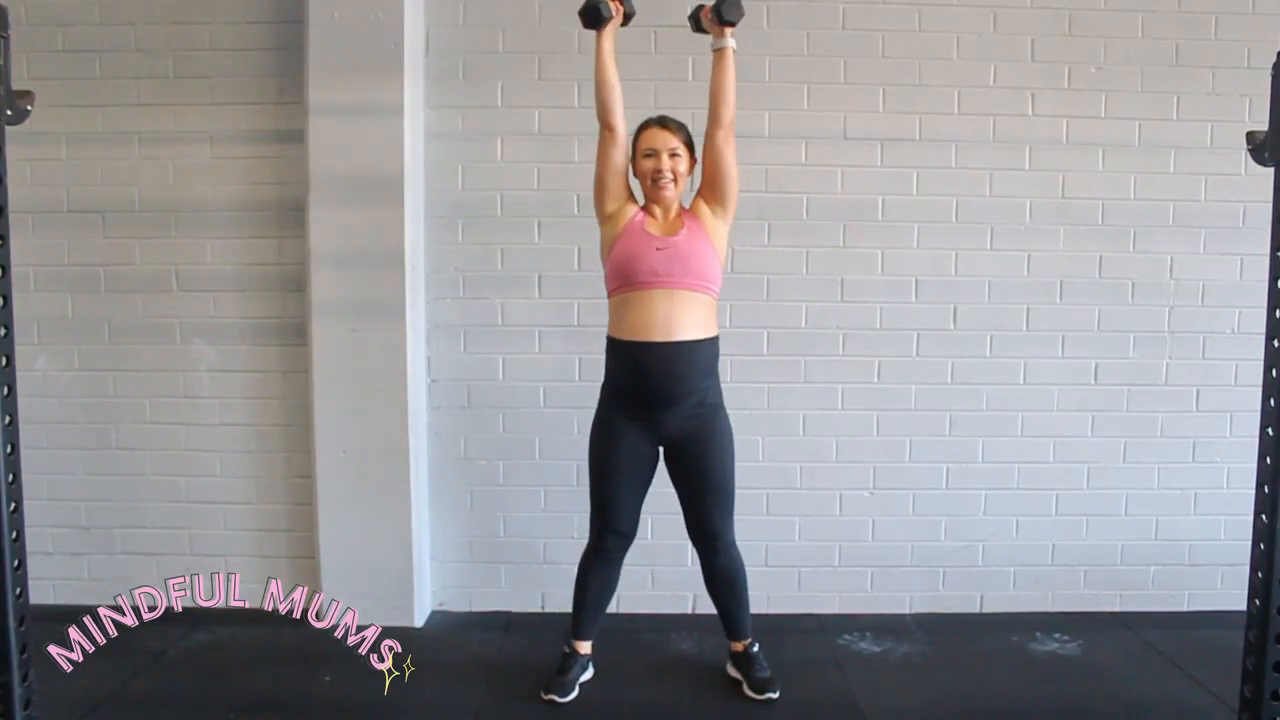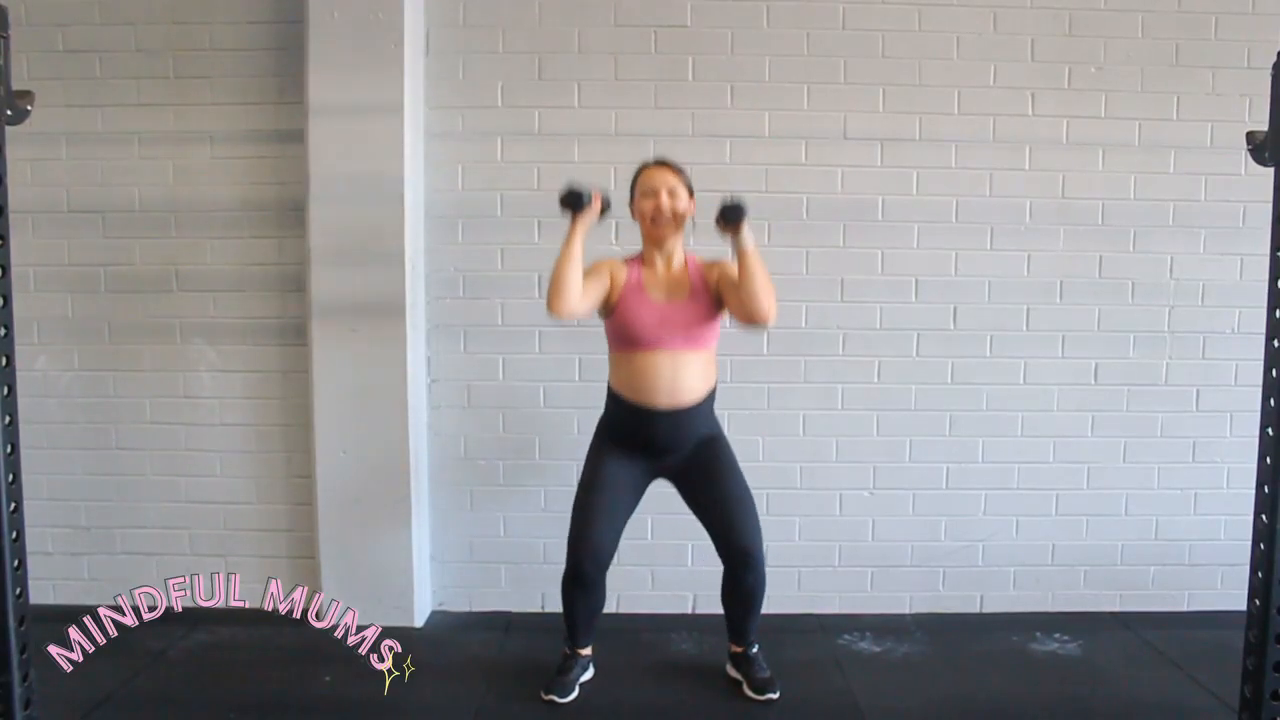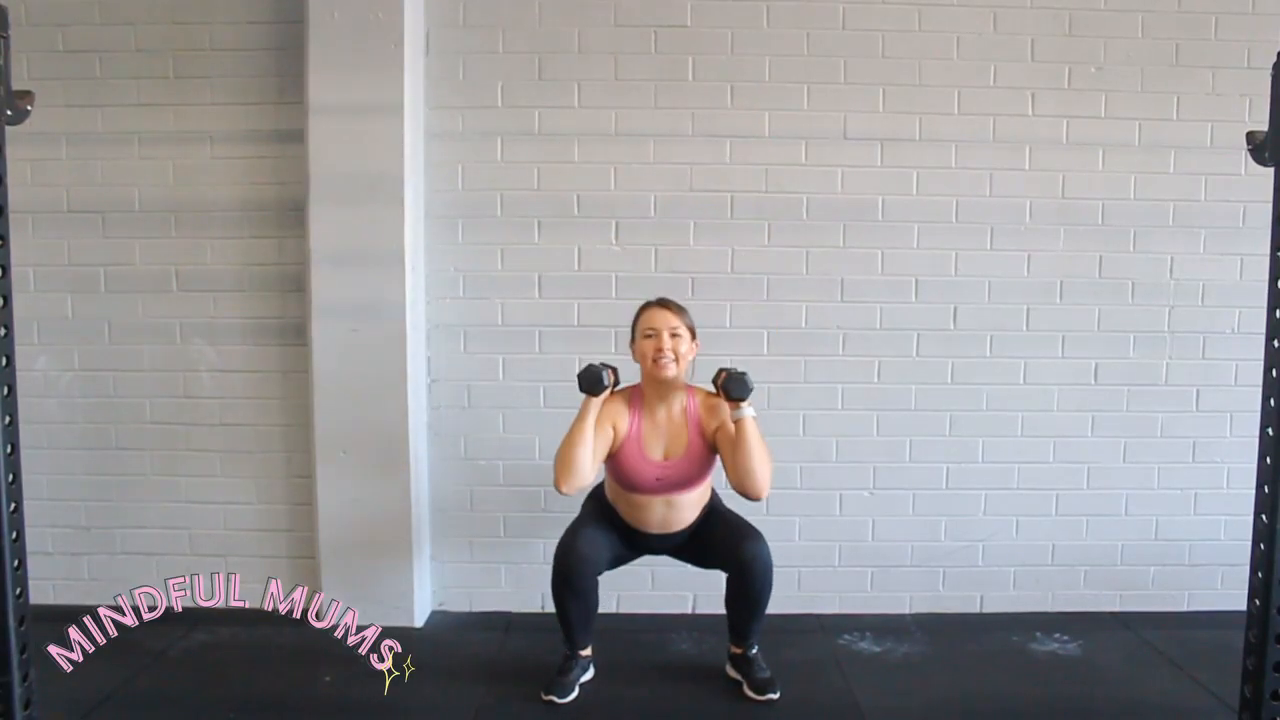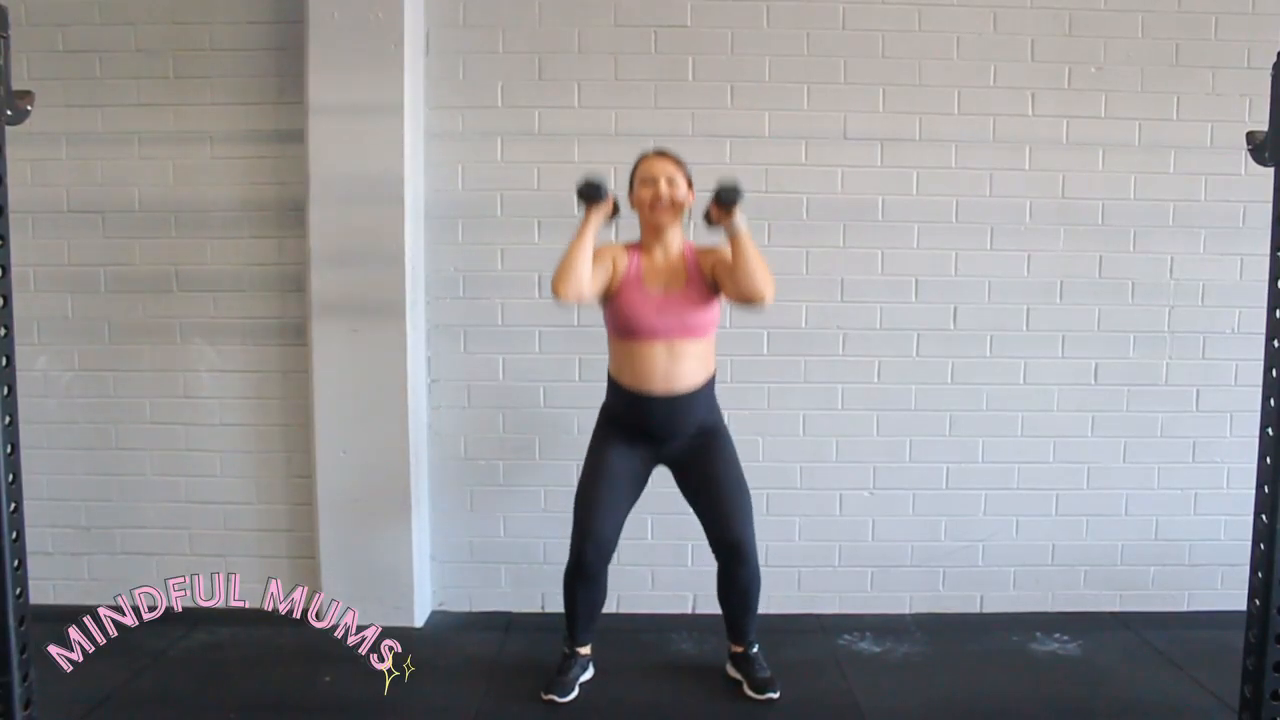
dt=0.4s
person 1, frame 1
left shoulder: (711, 219)
right shoulder: (619, 218)
left elbow: (726, 124)
right elbow: (609, 124)
left hip: (697, 401)
right hip: (626, 401)
left knee: (715, 537)
right knee: (609, 536)
left ankle: (743, 651)
right ankle: (579, 654)
person 1, frame 2
left shoulder: (715, 274)
right shoulder: (611, 273)
left elbow: (763, 314)
right elbow: (561, 306)
left wrist: (742, 238)
right wrist: (578, 229)
left hip: (697, 438)
right hip: (623, 438)
left knee: (746, 548)
right knee: (586, 554)
left ankle: (743, 652)
right ankle: (579, 656)
person 1, frame 3
left shoulder: (713, 410)
right shoulder: (613, 412)
left elbow: (756, 489)
right elbow: (567, 483)
left wrist: (743, 411)
right wrist: (590, 406)
left hip: (696, 524)
right hip: (617, 523)
left knee: (754, 557)
right knee: (573, 559)
left ankle: (744, 654)
right ankle: (578, 657)
person 1, frame 4
left shoulder: (710, 262)
right shoulder: (614, 262)
left elbow: (760, 293)
right elbow: (565, 290)
left wrist: (735, 223)
right wrist: (592, 222)
left hip: (698, 424)
right hip: (625, 427)
left knee: (737, 542)
right knee: (590, 545)
left ankle: (743, 652)
right ankle: (578, 655)
